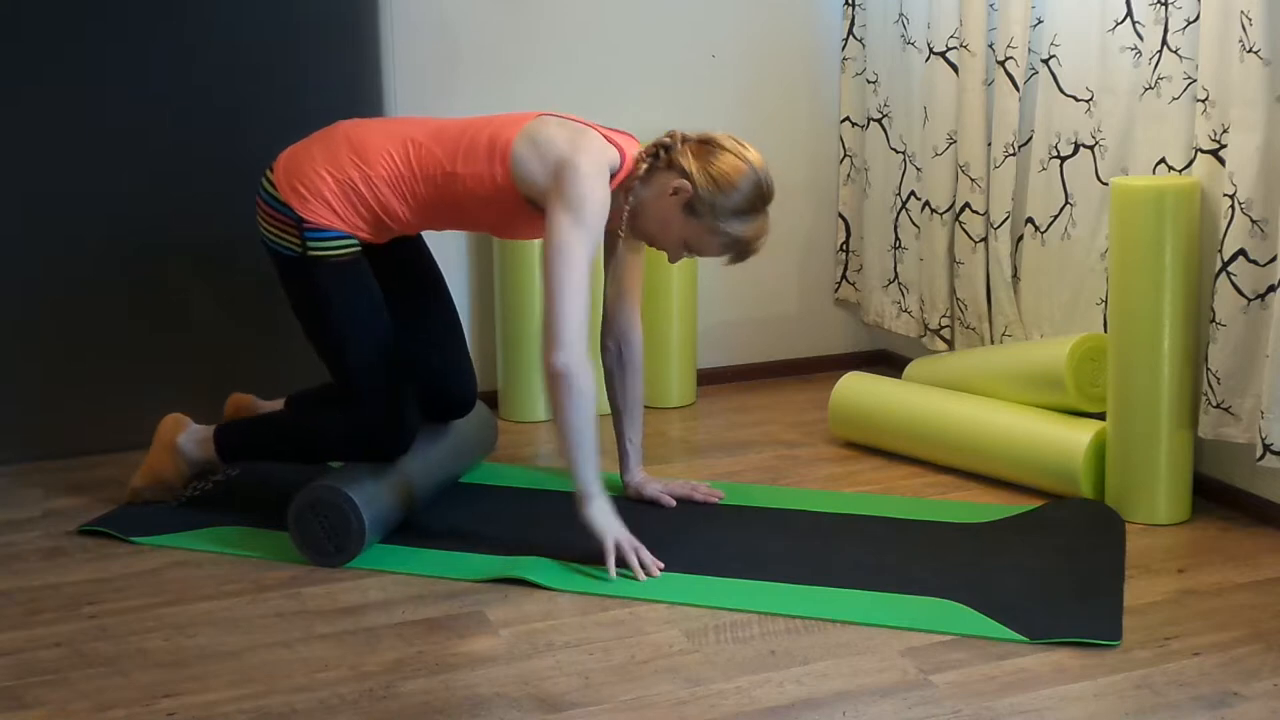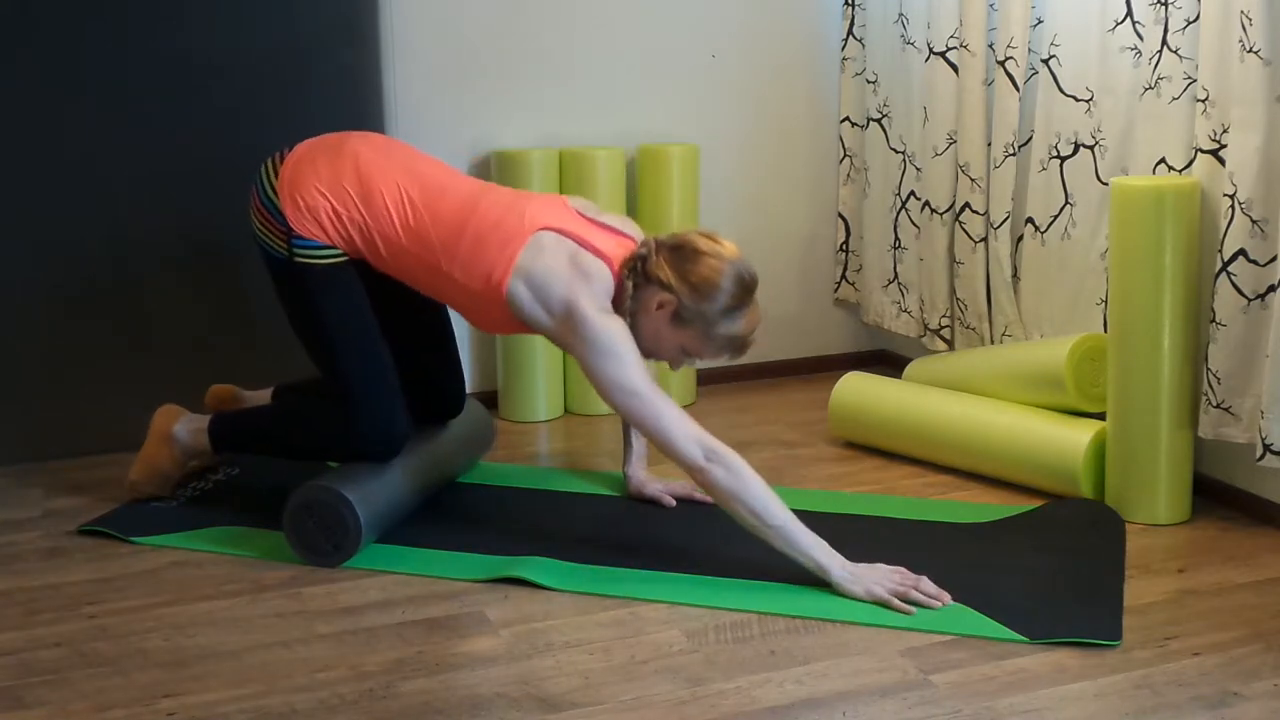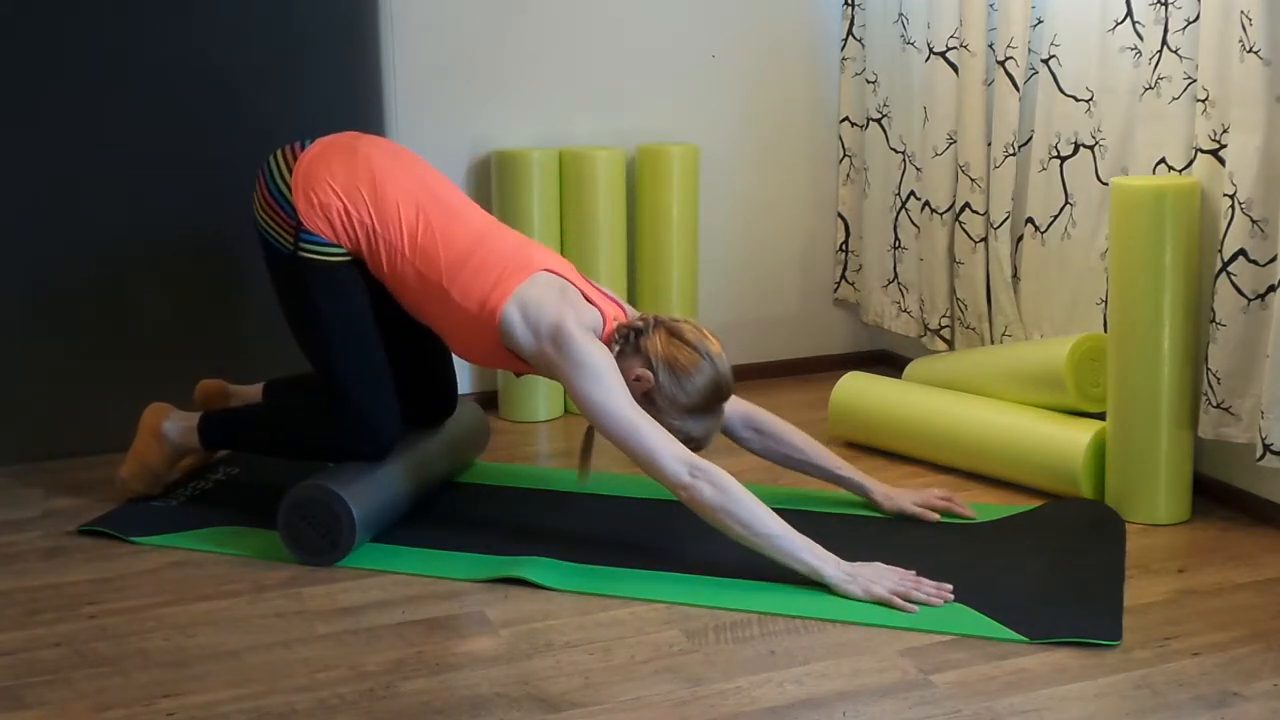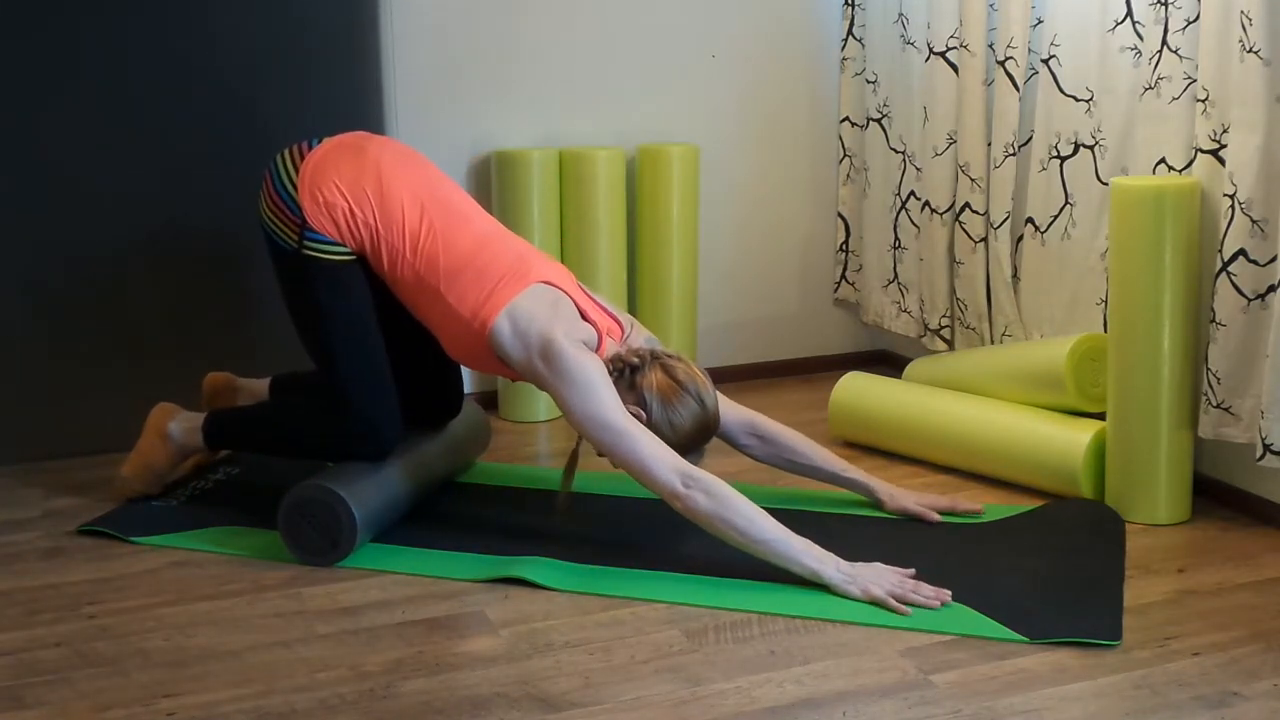
dt=1s
person 1, frame 1
left shoulder: (633, 182)
right shoulder: (588, 178)
left elbow: (620, 332)
right elbow: (566, 359)
left wrist: (633, 471)
right wrist: (594, 505)
left hip: (371, 204)
right hip: (315, 196)
left knee: (451, 399)
right knee: (387, 429)
left ankle: (264, 412)
right ankle: (195, 443)
person 1, frame 2
left shoulder: (632, 250)
right shoulder: (586, 308)
left elbow: (636, 354)
right elbow: (704, 458)
left wrist: (636, 465)
right wrist: (841, 570)
left hip: (363, 175)
right hip: (307, 202)
left knee: (436, 406)
right knee: (376, 430)
left ankle: (250, 402)
right ankle: (193, 431)
person 1, frame 3
left shoulder: (622, 330)
right shoulder: (574, 343)
left elbow: (744, 418)
right elbow: (693, 478)
left wrist: (875, 488)
right wrist: (839, 574)
left hip: (361, 179)
right hip: (310, 196)
left knee: (427, 407)
right knee: (368, 428)
left ankle: (240, 398)
right ankle: (186, 426)
person 1, frame 4
left shoulder: (622, 340)
right shoulder: (563, 352)
left elbow: (743, 424)
right elbow: (685, 486)
left wrist: (880, 489)
right wrist: (839, 573)
left hip: (369, 178)
right hip: (317, 197)
left knee: (430, 405)
right knee: (369, 430)
left ankle: (249, 392)
right ankle: (189, 430)
